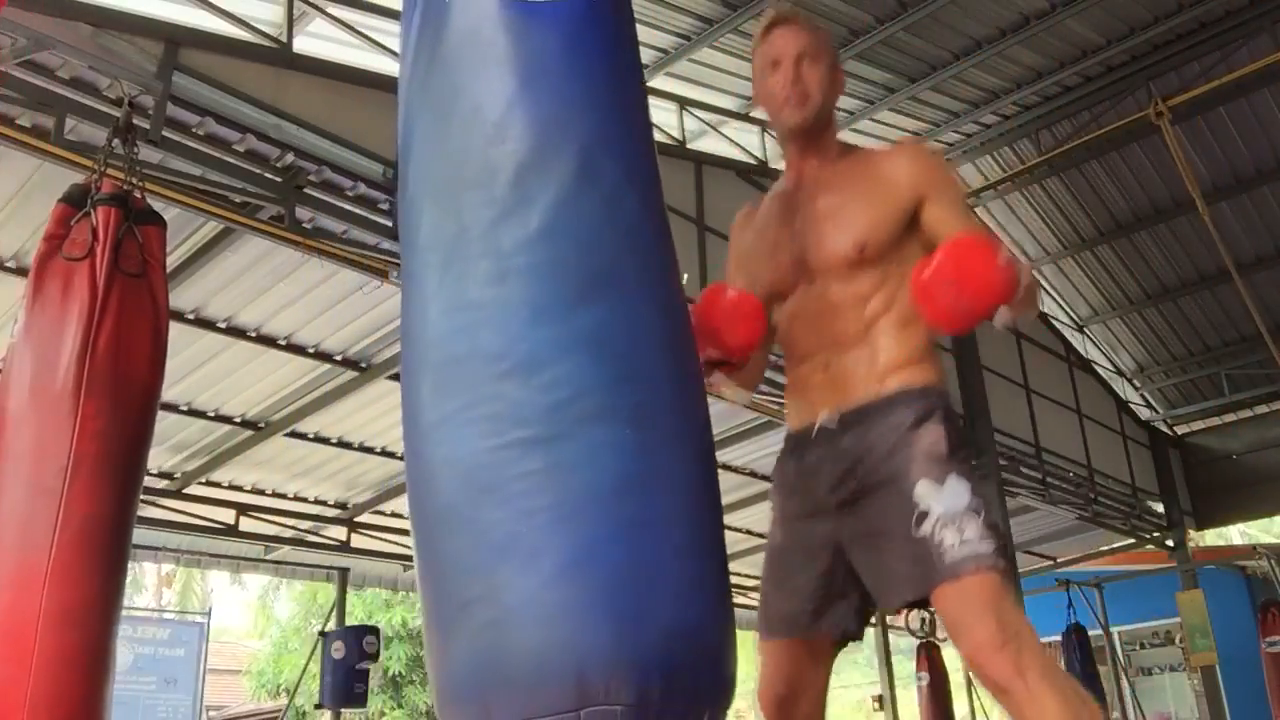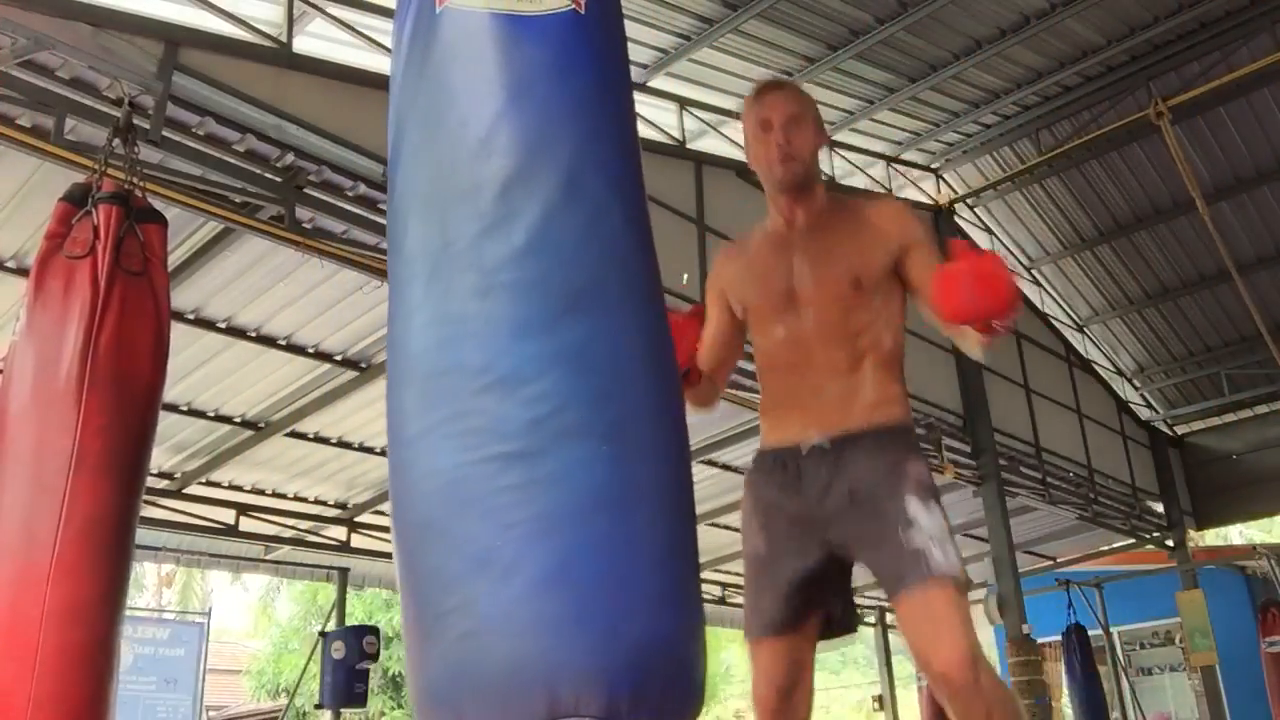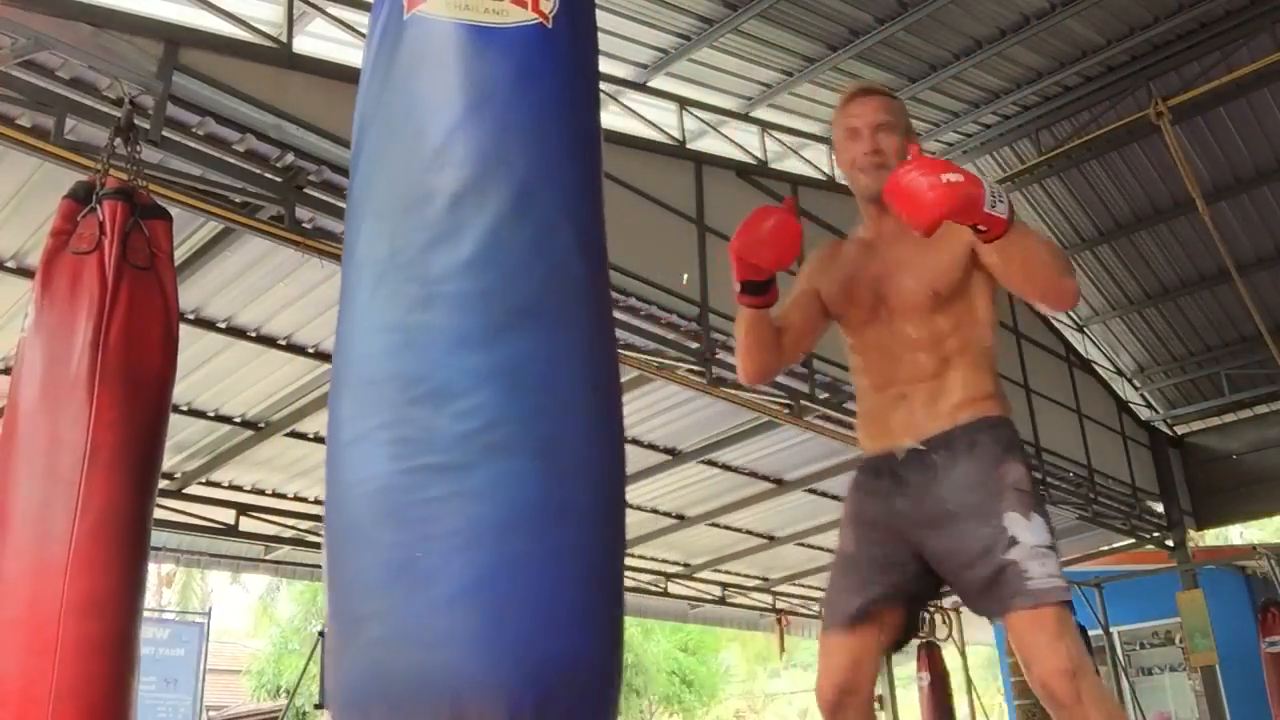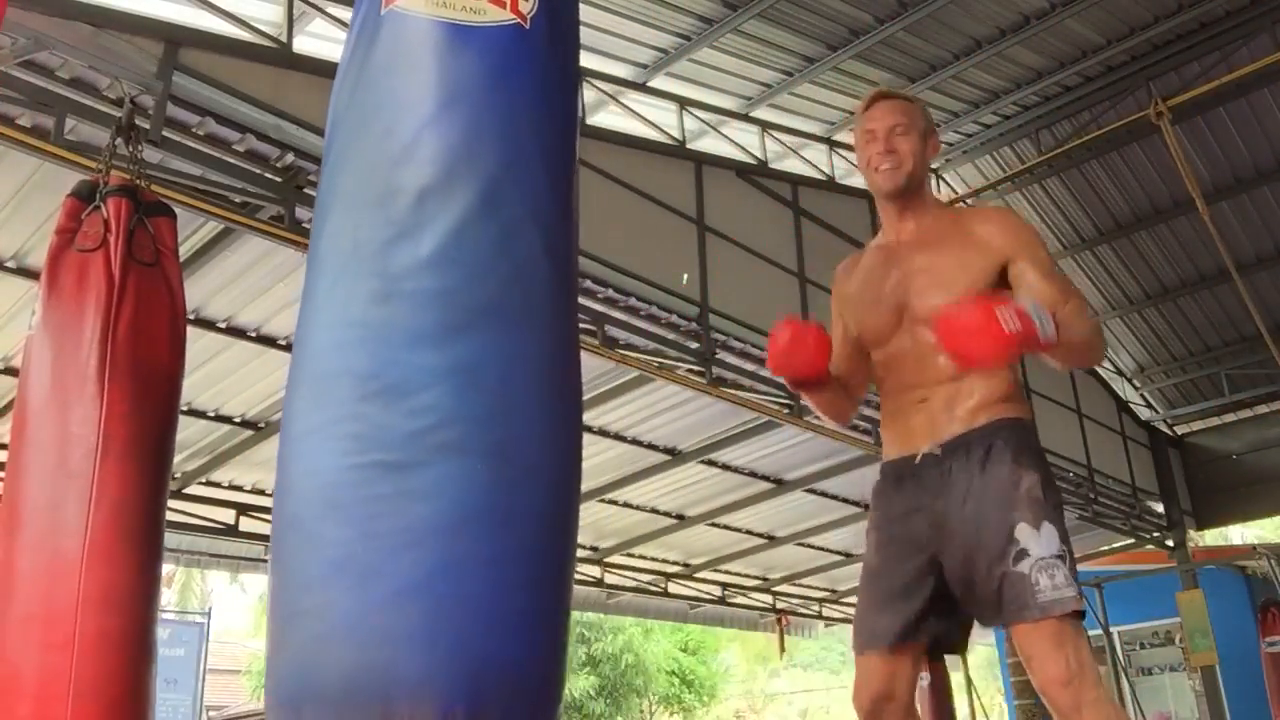
dt=0.4s
person 1, frame 1
left shoulder: (906, 171)
right shoulder: (753, 228)
left elbow: (1017, 297)
right elbow: (747, 371)
left wrist: (1001, 285)
right wrist: (717, 349)
left hip: (903, 434)
right hip: (807, 462)
left knee: (1000, 648)
person 1, frame 2
left shoulder: (887, 223)
right shoulder: (734, 266)
left elbow: (975, 336)
right elbow: (706, 388)
left wrist: (986, 306)
right wrist: (673, 367)
left hip: (879, 459)
right hip: (781, 478)
left knee: (953, 661)
person 1, frame 3
left shoulder: (959, 215)
right shoulder: (827, 268)
left elbow: (1061, 291)
right elbow: (757, 368)
left wrist: (988, 215)
right wrist: (753, 284)
left hip: (975, 458)
right hip: (882, 484)
person 1, frame 4
left shoulder: (992, 231)
right shoulder: (852, 278)
left elbow: (1088, 344)
right elbow: (842, 406)
left wrist: (1033, 328)
right wrist: (806, 377)
left hip: (994, 462)
right hip: (903, 488)
